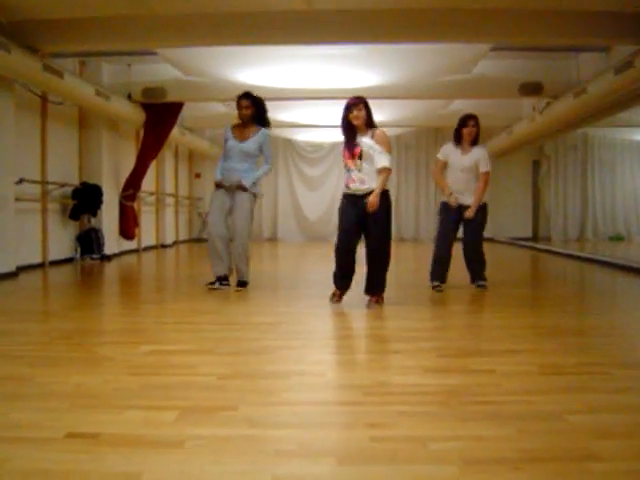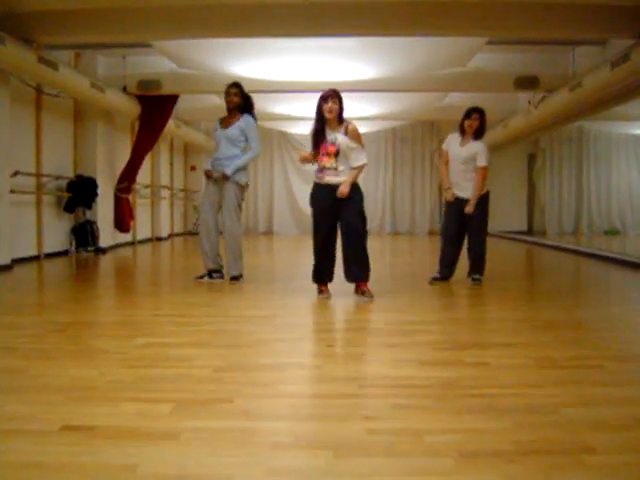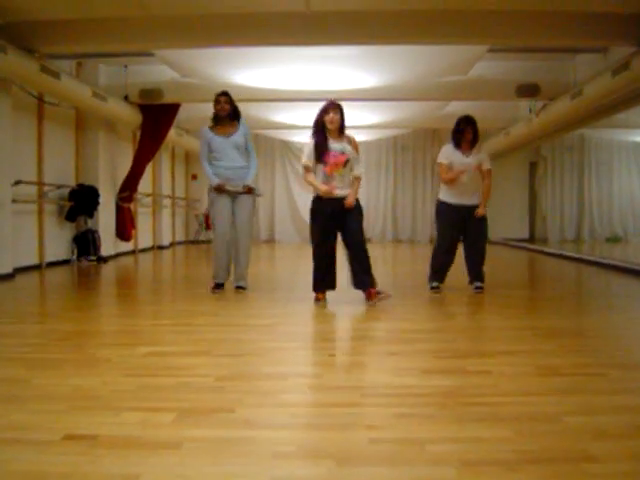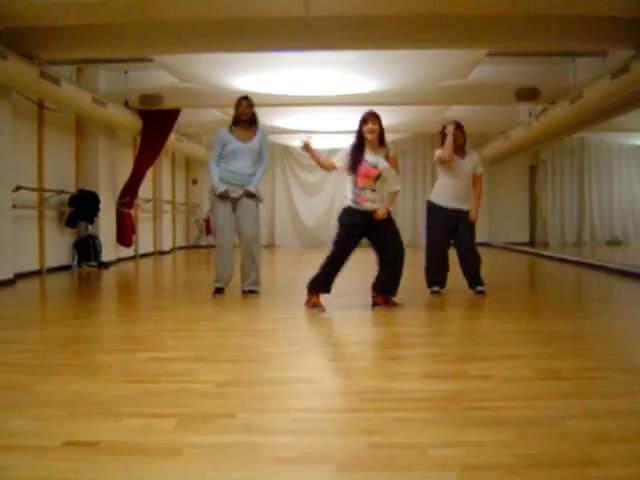
dt=0.5s
person 1, frame 1
left shoulder: (377, 135)
right shoulder: (348, 139)
left elbow: (385, 167)
left wrist: (376, 193)
right wrist: (343, 196)
left hip: (374, 197)
right hip: (350, 199)
left knee: (377, 246)
right knee: (345, 243)
left ankle: (375, 292)
right ankle: (340, 287)
person 1, frame 2
left shoulder: (350, 129)
right shoulder: (318, 130)
left elbow: (360, 161)
left wrist: (347, 183)
right wrist: (306, 157)
left hip: (347, 189)
right hip: (322, 190)
left knee: (355, 234)
right knee: (323, 237)
left ankle: (361, 283)
right ankle: (322, 283)
person 1, frame 3
left shoulder: (350, 143)
right shoulder: (315, 143)
left elbow: (357, 173)
right elbow: (306, 173)
left wrist: (353, 193)
right wrist: (319, 186)
left hip: (347, 202)
right hip: (323, 202)
left knee: (357, 244)
right knee: (323, 248)
left ankle: (368, 288)
right ankle: (320, 291)
person 1, frame 4
left shoulder: (388, 156)
right shoulder: (353, 152)
left elbow: (394, 188)
right elbow: (329, 166)
left wrist: (385, 207)
right wrist: (310, 150)
left hip: (379, 215)
right hip: (354, 213)
left knee: (395, 252)
right knee: (339, 253)
left ankle: (381, 295)
right ankle: (314, 293)
person 2, frame 1
left shoulder: (262, 133)
right shoulder: (229, 130)
left elbow: (267, 164)
left wrist: (248, 181)
right wrist: (217, 175)
left hip: (245, 188)
right hip: (224, 186)
left knee: (240, 230)
right knee: (214, 227)
left ankle: (242, 278)
right ankle: (222, 275)
person 2, frame 2
left shoulder: (246, 120)
right shoulder: (219, 122)
left elbow: (255, 150)
left wrist: (231, 169)
right wrist: (209, 165)
left hip: (234, 176)
right hip: (215, 176)
left knee: (230, 222)
right knee: (206, 218)
left ankle: (235, 271)
right ankle: (214, 269)
person 2, frame 3
left shoulder: (243, 127)
right shoulder: (207, 132)
left elbow: (252, 156)
right elbow: (204, 160)
left wrist: (250, 180)
right wrist: (213, 179)
left hip: (243, 186)
right hip: (220, 187)
left knee: (243, 231)
right knee: (222, 232)
left ankle: (240, 279)
right ankle: (219, 279)
person 2, frame 4
left shoulder: (261, 132)
right shoulder: (224, 133)
left elbow: (264, 162)
right elbow: (213, 161)
left wrist: (253, 186)
right wrist: (218, 186)
left hip: (247, 191)
right hip: (224, 190)
left knee: (250, 237)
right knee: (223, 237)
left ankle: (250, 284)
right ankle: (221, 283)
person 3, frame 1
left shoulder: (481, 152)
right shoulder: (448, 148)
left elbow: (483, 182)
right elbow: (437, 173)
left wrist: (473, 208)
right wrist: (449, 194)
left hip: (474, 205)
right hip: (451, 204)
left knee: (472, 243)
right knee: (443, 240)
left ankle: (479, 278)
right ankle: (437, 279)
person 3, frame 2
left shoulder: (480, 146)
right shoulder: (451, 139)
left elbow: (481, 176)
right elbow: (443, 164)
left wrist: (472, 203)
right wrist: (447, 188)
left hip: (476, 197)
right hip: (454, 196)
left knee: (476, 237)
right knee: (449, 234)
left ankle: (476, 273)
right ankle: (444, 272)
person 3, frame 3
left shoulder: (481, 154)
right shoulder: (447, 150)
left elbow: (486, 180)
right elbow: (444, 178)
left wrist: (484, 205)
right wrist: (463, 169)
left hip: (473, 205)
right hip: (449, 204)
left knee: (476, 243)
right knee: (445, 243)
left ankle: (477, 279)
right ankle: (436, 279)
person 3, frame 4
left shoulder: (474, 157)
right shoulder: (441, 153)
left elbow: (477, 185)
right elbow: (447, 157)
left wrist: (475, 208)
right wrist: (449, 133)
left hip: (464, 210)
right hip: (439, 207)
left knee: (467, 247)
right knee: (437, 247)
left ankle: (476, 283)
right ankle: (436, 283)
